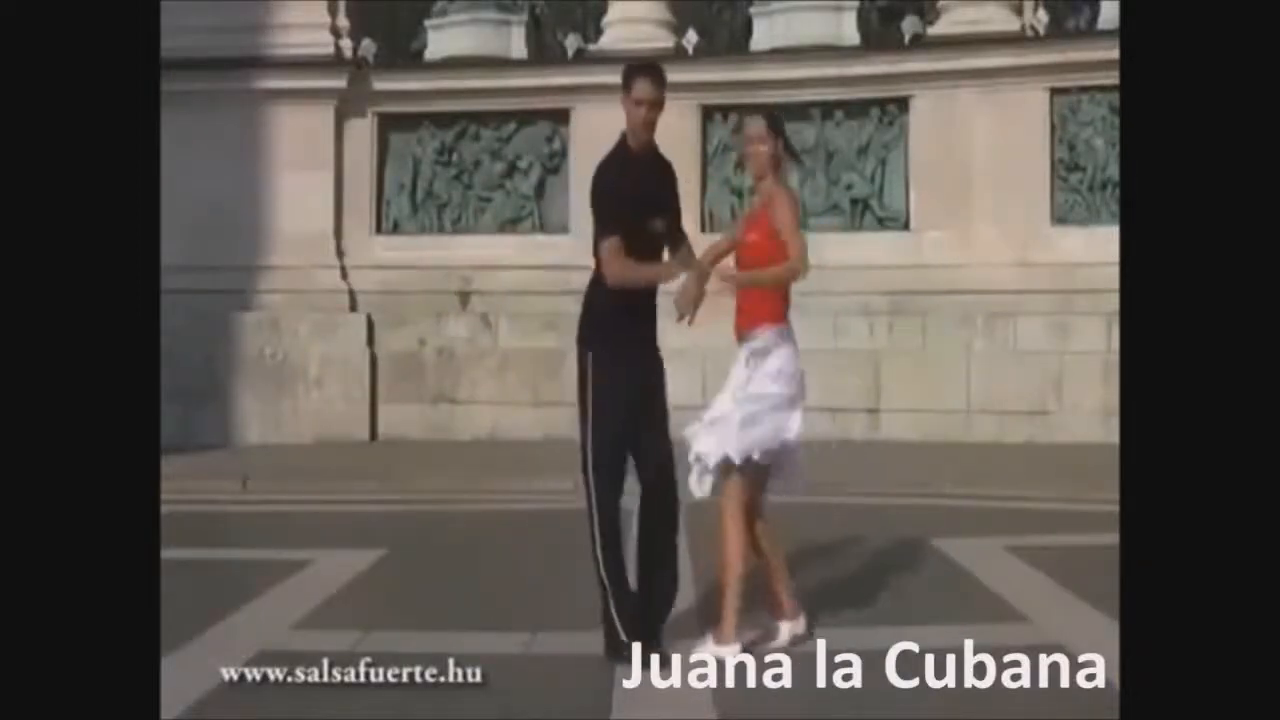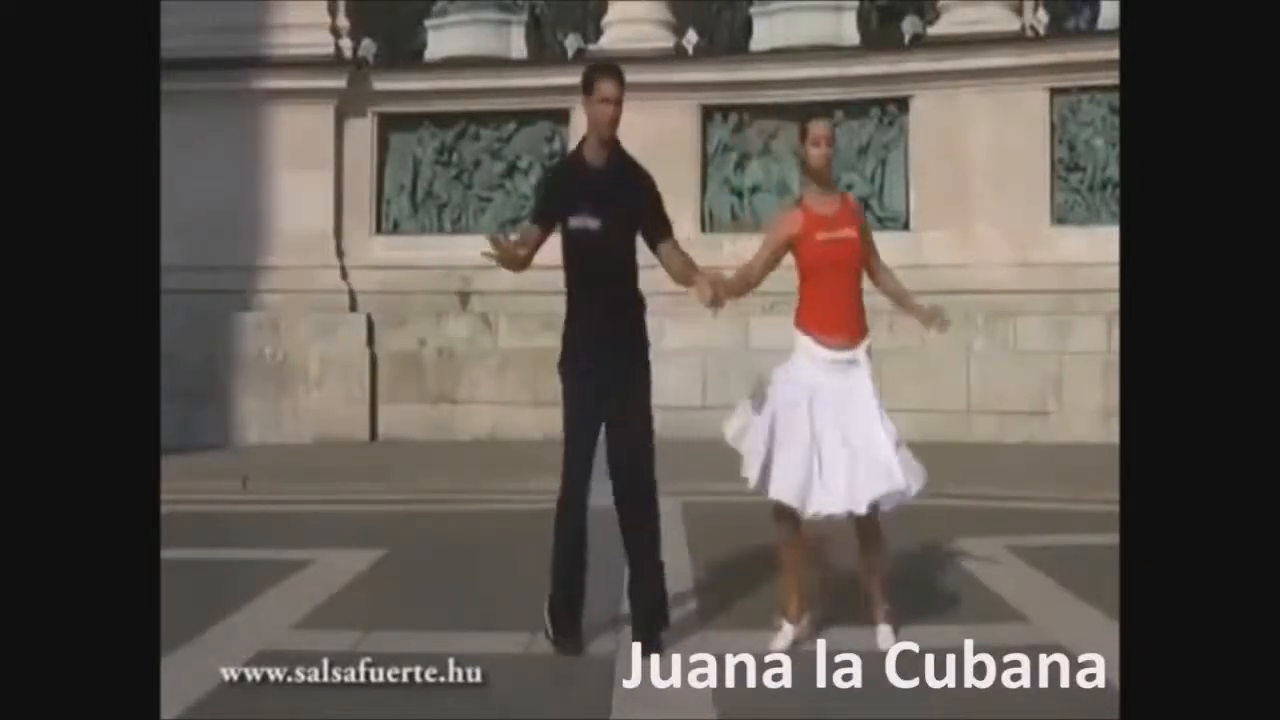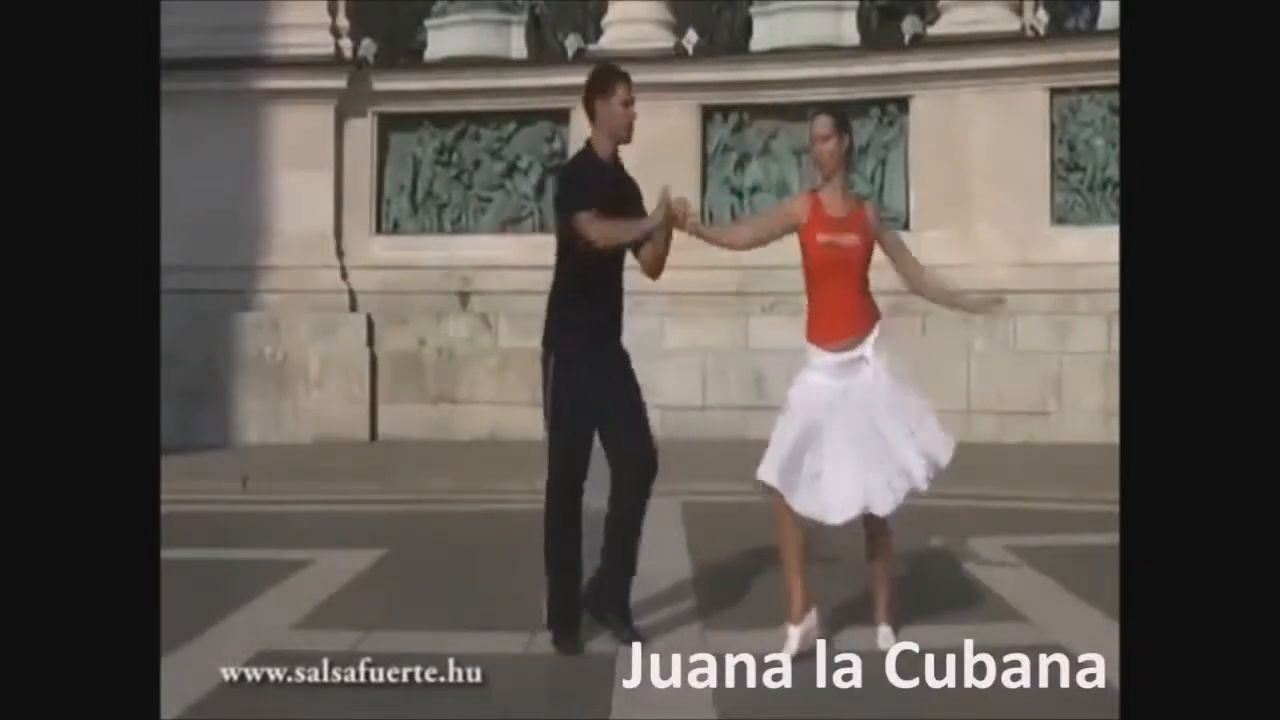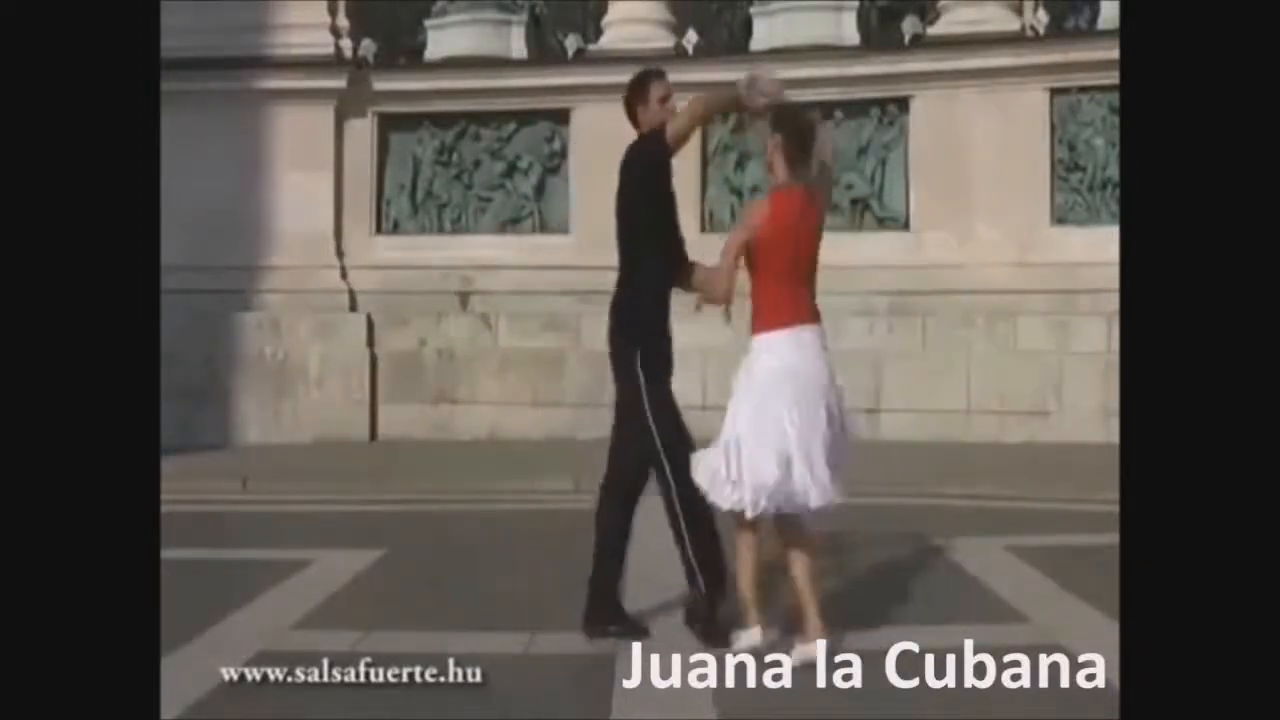
dt=0.5s
person 1, frame 1
left shoulder: (663, 171)
right shoulder: (611, 173)
left elbow: (675, 246)
right elbow: (611, 268)
left wrist: (692, 273)
right wrist: (657, 271)
left hip: (643, 342)
right hip: (604, 343)
left knee: (660, 477)
right knee: (605, 479)
left ankle: (652, 610)
right ankle: (620, 626)
person 1, frame 2
left shoulder: (637, 180)
right shoulder: (561, 177)
left elbow: (666, 250)
right elbow: (530, 242)
left wrist: (700, 278)
right wrist: (512, 254)
left hip: (629, 346)
right hip: (581, 346)
left knee: (636, 476)
right knee: (576, 478)
left ankle: (648, 614)
right ankle: (563, 614)
person 1, frame 3
left shoulder: (623, 182)
right shoulder: (576, 174)
left elbow: (651, 264)
right elbow: (598, 235)
left wrist: (662, 227)
right wrist: (658, 221)
left hip: (608, 346)
right hip: (569, 346)
left knee: (637, 463)
right knee: (566, 477)
left ankle: (608, 593)
right ankle: (563, 612)
person 1, frame 4
left shoulder: (657, 175)
right shoulder: (641, 160)
left elbow: (676, 268)
right elbow: (698, 111)
left wrist: (713, 276)
right wrist: (743, 95)
left hip: (645, 341)
right hip: (638, 342)
left knee: (627, 475)
right knee: (676, 471)
left ankle: (602, 607)
right ankle: (704, 600)
person 2, frame 1
left shoulder: (782, 199)
right shoulder: (750, 211)
left elbow: (798, 264)
right elbow: (713, 256)
left wrist: (747, 277)
left hip: (772, 355)
right hip: (752, 358)
left knee: (732, 493)
right knee: (743, 499)
left ankle: (726, 635)
right ankle: (789, 611)
person 2, frame 2
left shoulder: (853, 208)
right shoulder: (791, 218)
right elbow: (753, 273)
left wrist: (919, 310)
right wrist: (721, 289)
left hip: (853, 366)
right hip: (809, 364)
left knee: (865, 502)
right knee: (788, 500)
left ankle: (880, 613)
right ankle: (793, 614)
person 2, frame 3
left shoulder: (867, 213)
right shoulder: (799, 207)
left elbow: (913, 274)
right elbow: (740, 237)
left wrist: (965, 302)
right wrist: (689, 223)
left hip: (863, 365)
right hip: (820, 370)
left knee: (876, 501)
right knee: (781, 487)
left ankle: (883, 618)
right ankle: (799, 614)
person 2, frame 4
left shoulder: (760, 210)
right shoulder: (815, 200)
left elbow: (720, 290)
right elbow: (824, 159)
left wrist: (702, 282)
right wrist: (777, 104)
left hip: (772, 359)
right hip: (809, 355)
left knee: (749, 501)
right knee: (783, 506)
left ankle: (752, 620)
right ankle: (812, 630)
